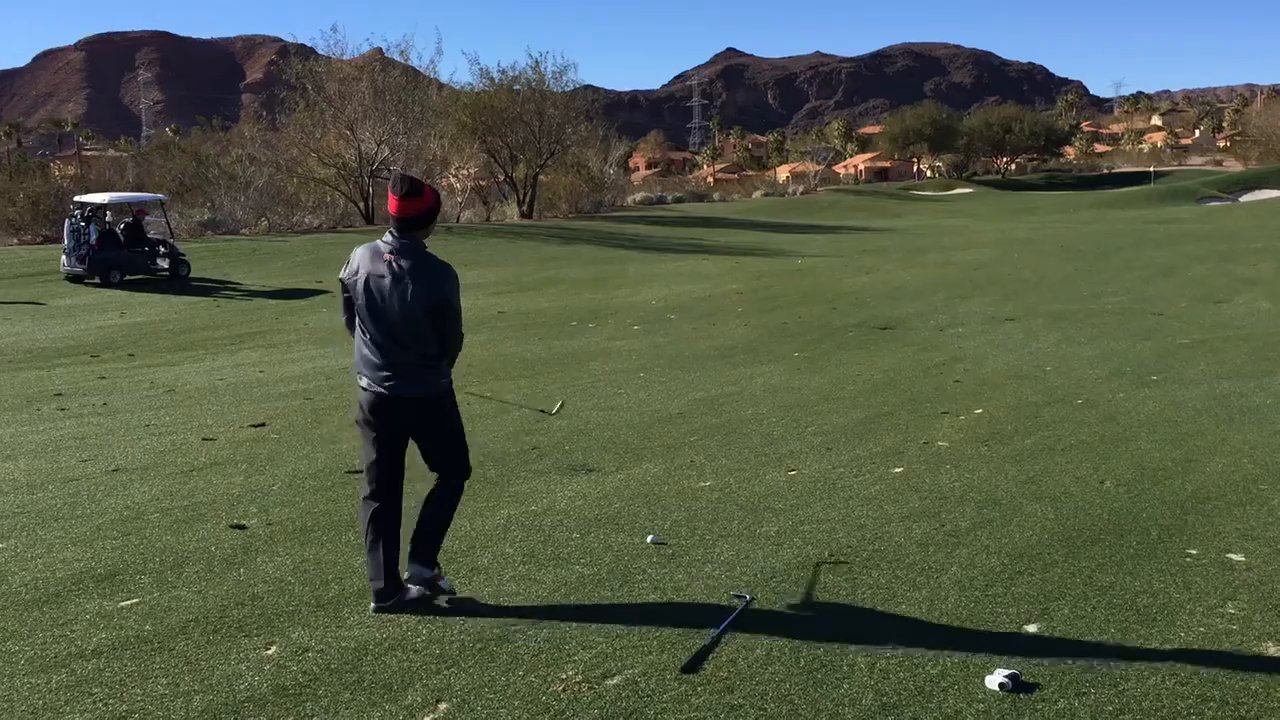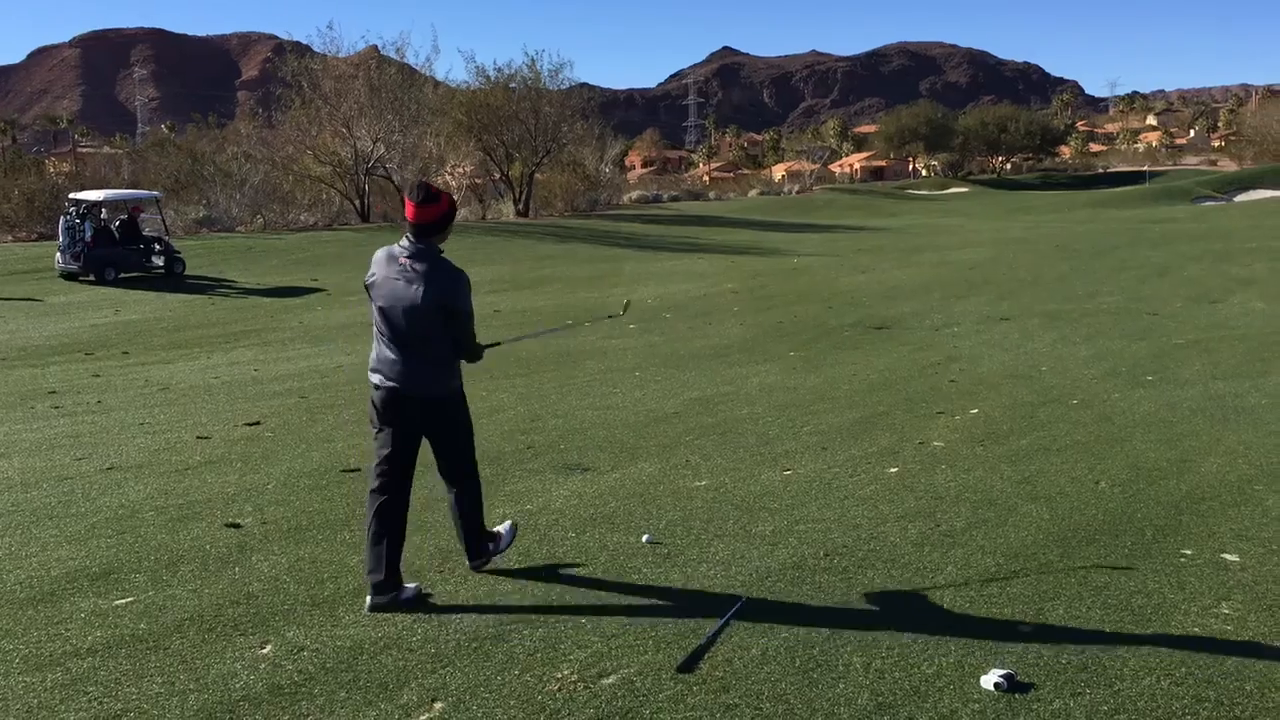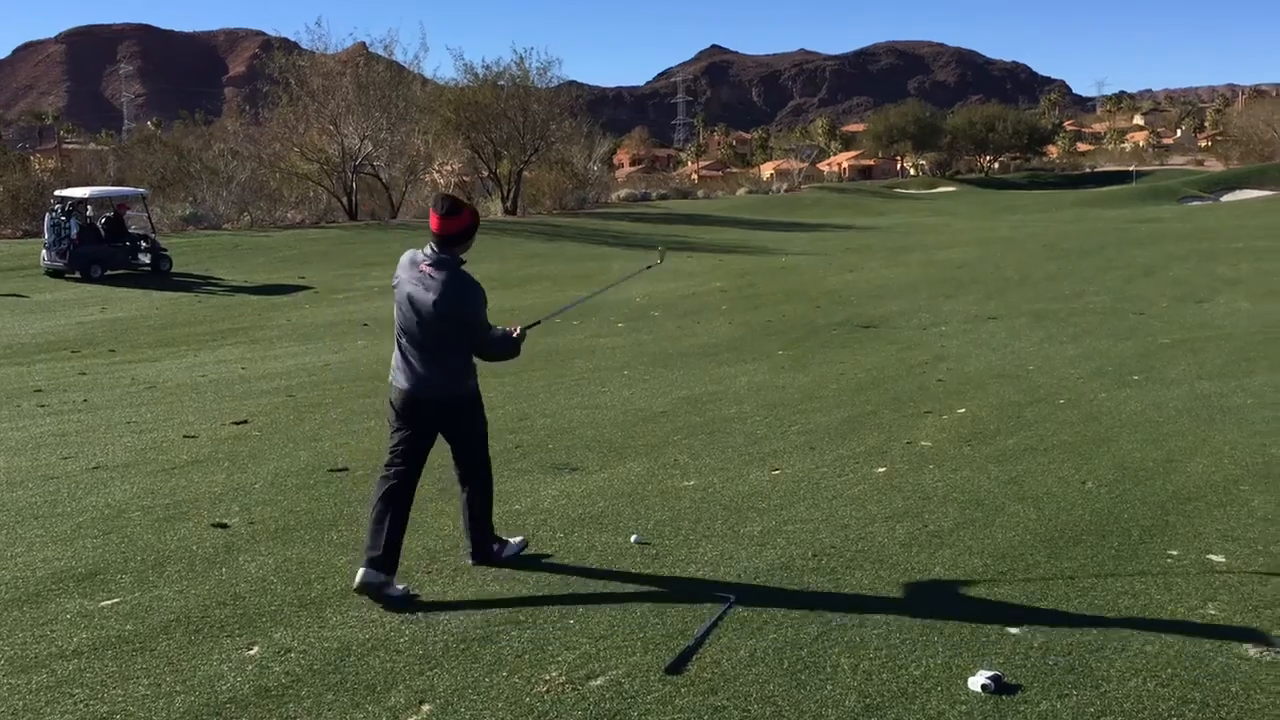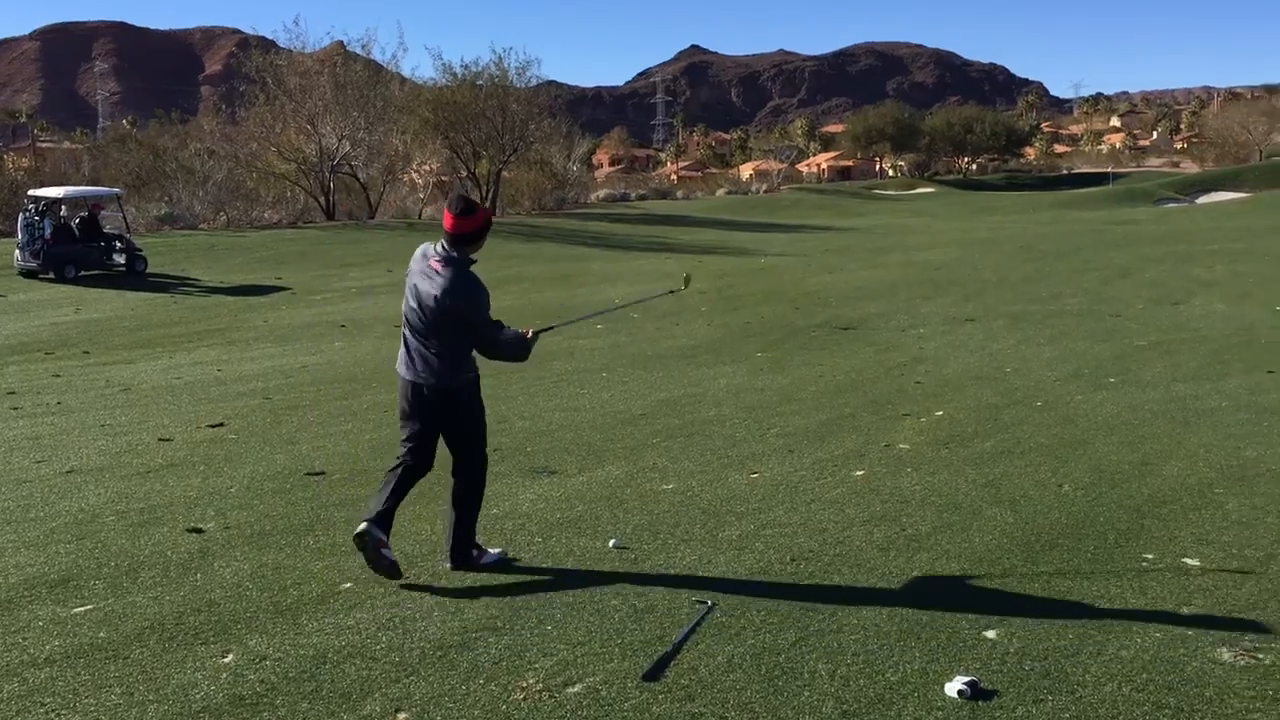
dt=0.2s
person 1, frame 1
left shoulder: (358, 260)
right shoulder: (438, 274)
left elbow: (351, 321)
right elbow: (451, 340)
left hip: (374, 393)
right hip: (427, 394)
left knee: (380, 491)
right knee: (452, 473)
left ankle: (386, 588)
right ankle: (422, 560)
person 1, frame 2
left shoulder: (379, 262)
right shoulder: (451, 278)
right elbow: (465, 343)
right wrist: (473, 351)
left hip: (387, 390)
right hip: (438, 393)
left knee: (387, 485)
right knee: (460, 474)
left ankle: (383, 585)
right ankle: (480, 548)
person 1, frame 3
left shoulder: (406, 264)
right shoulder: (465, 288)
right elbow: (485, 347)
left wrist: (498, 335)
right wrist: (512, 342)
left hip: (408, 390)
right hip: (454, 395)
left knee: (398, 475)
right knee: (474, 472)
left ankle: (377, 567)
right ankle: (485, 547)
person 1, frame 4
left shoulder: (421, 256)
right shoulder: (467, 287)
right elbow: (488, 343)
left wrist: (511, 334)
right wrist: (523, 345)
left hip: (412, 380)
right hip: (453, 387)
left knee: (412, 457)
right knee: (469, 466)
left ankle: (375, 524)
right ankle: (462, 551)
